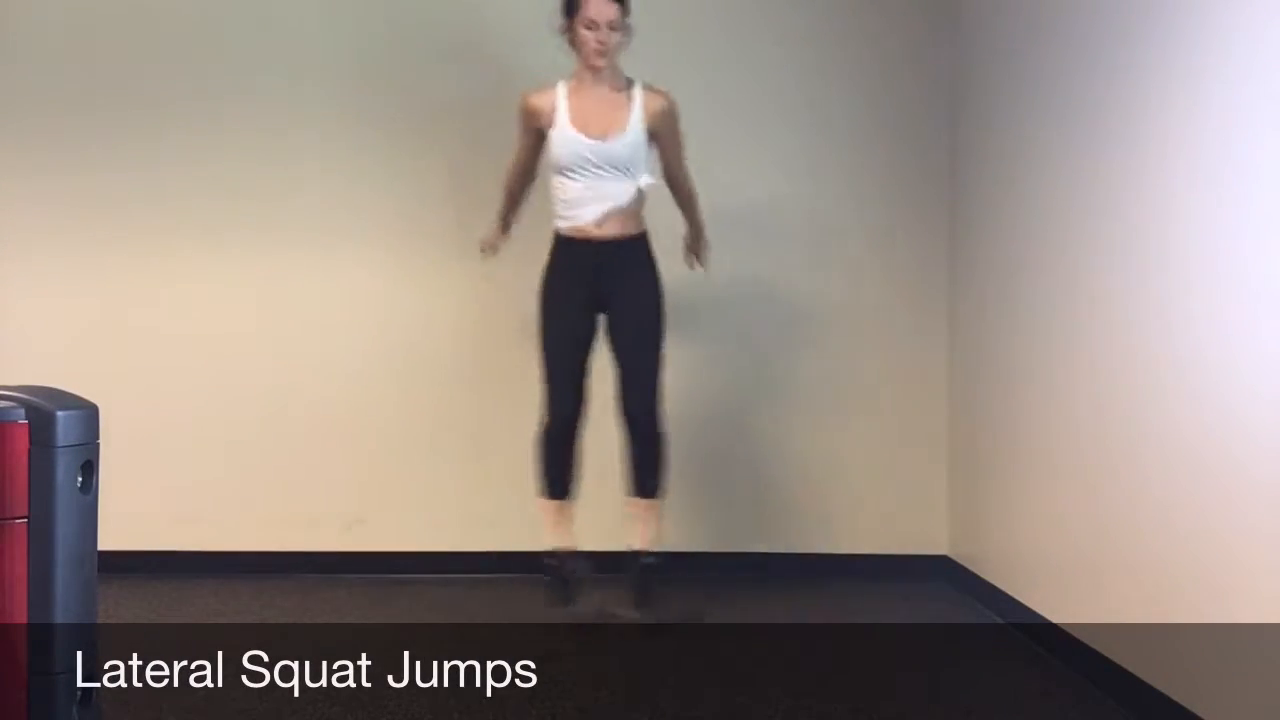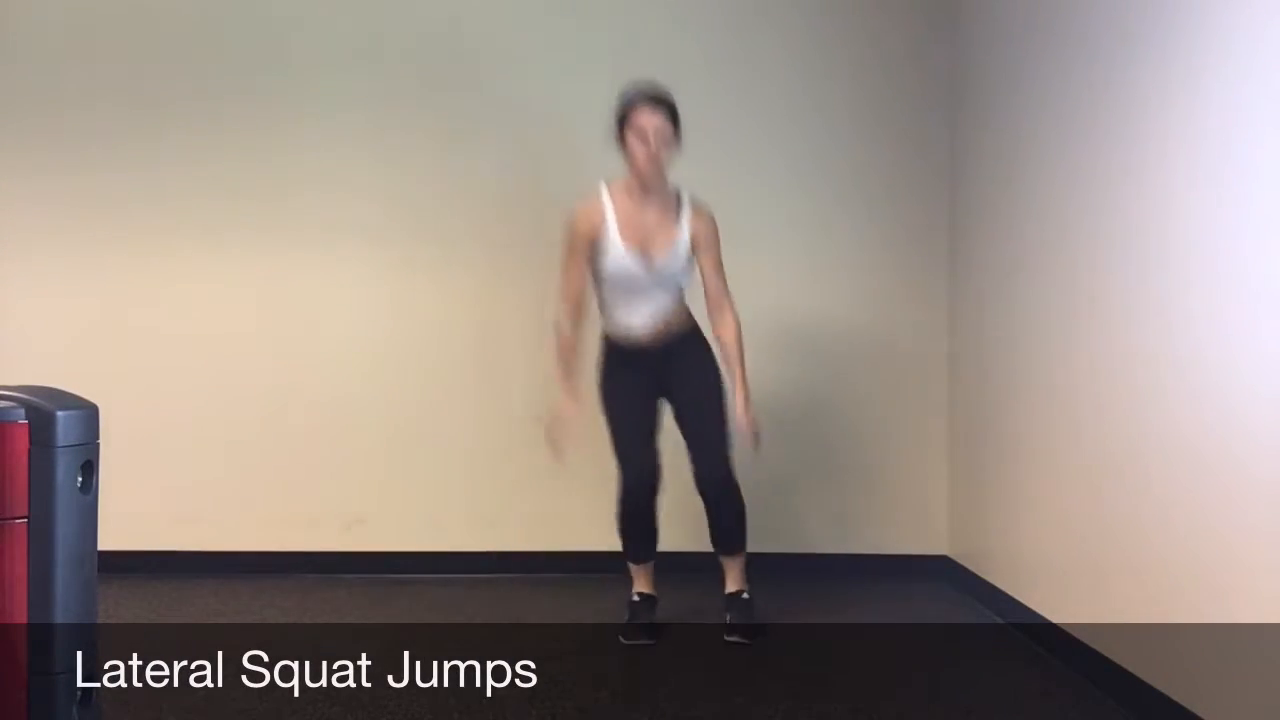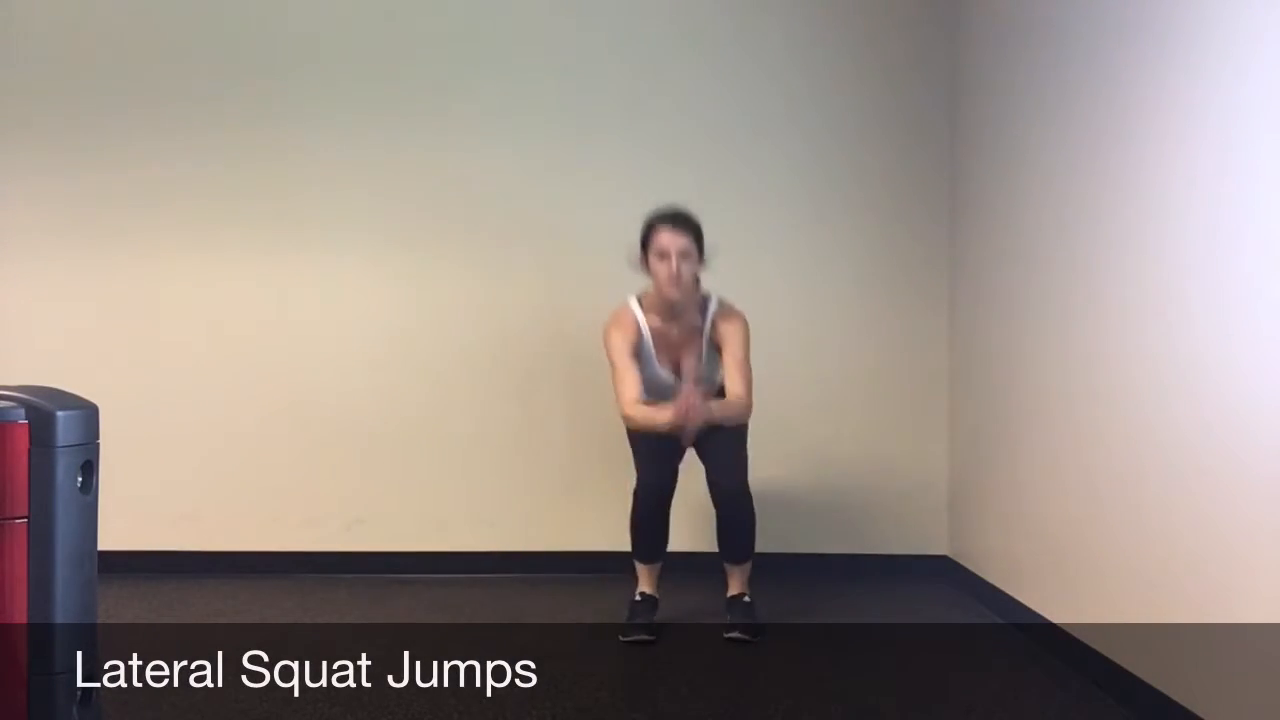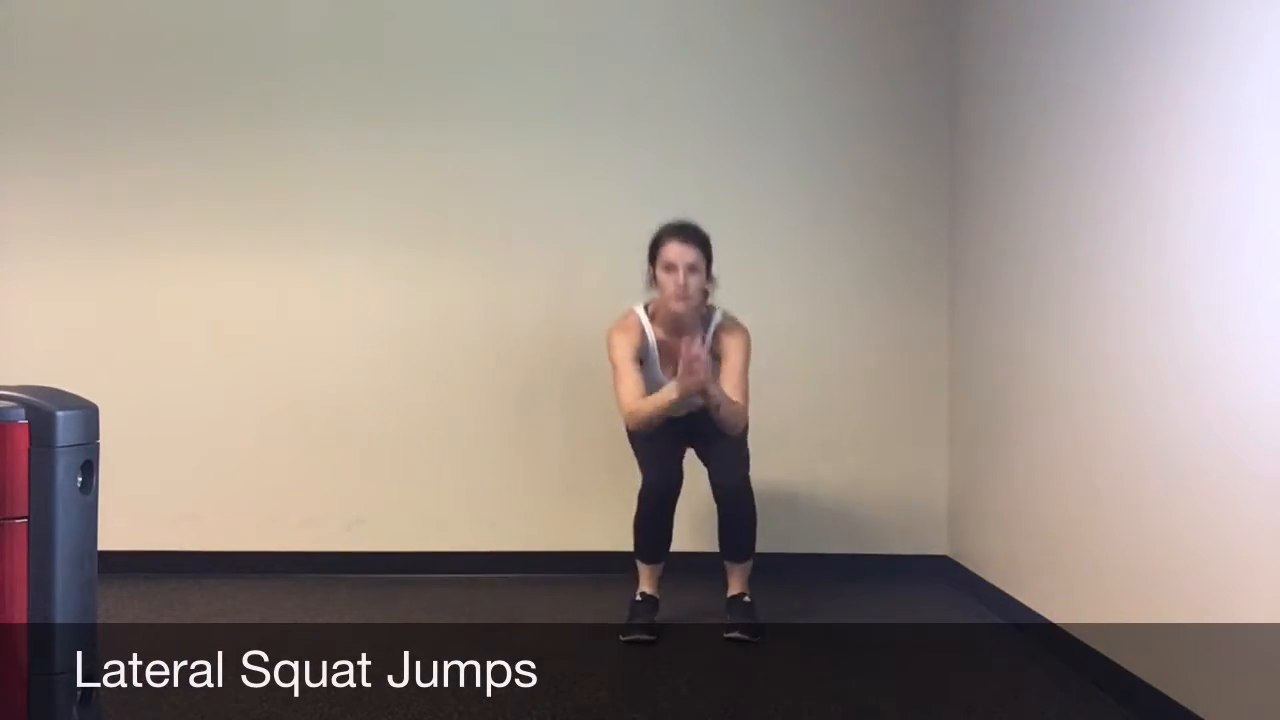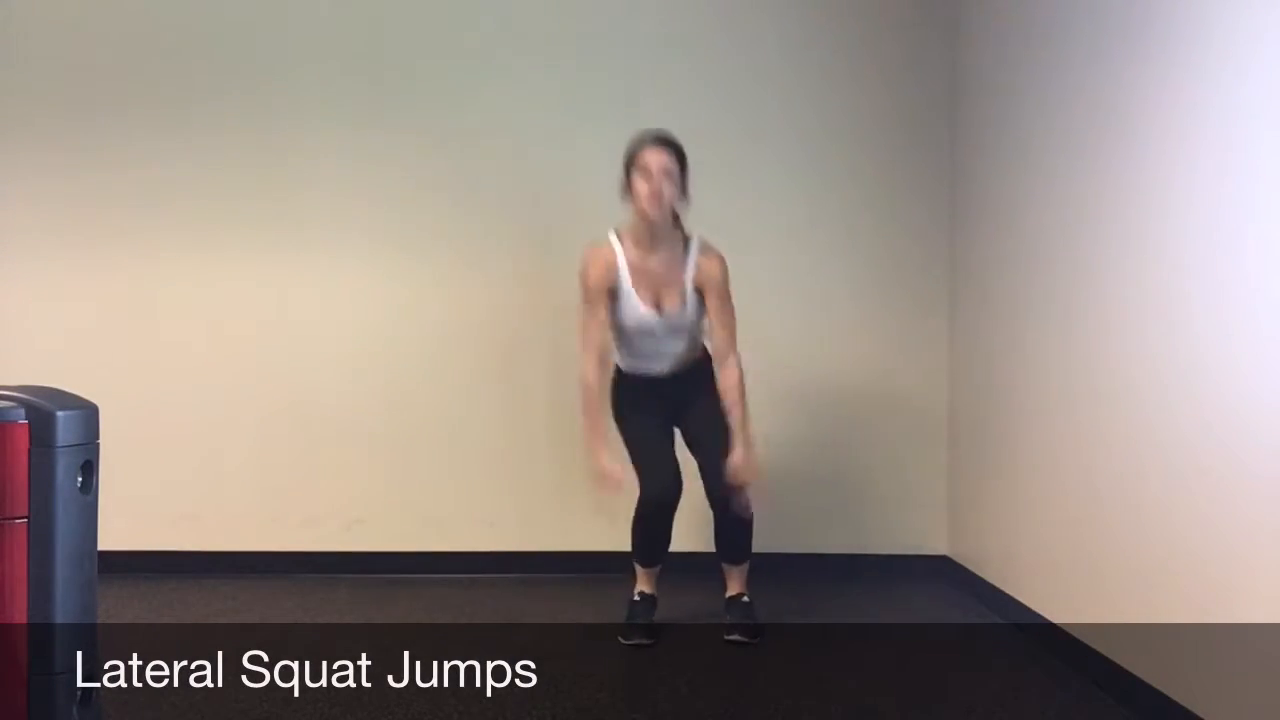
dt=0.2s
person 1, frame 1
left shoulder: (654, 106)
right shoulder: (542, 106)
left elbow: (676, 176)
right elbow: (522, 172)
left wrist: (695, 231)
right wrist: (502, 228)
left hip: (631, 265)
right hip: (569, 265)
left knee: (641, 405)
right knee: (563, 405)
left ankle: (644, 550)
right ankle: (560, 546)
person 1, frame 2
left shoulder: (696, 219)
right shoulder: (593, 215)
left elbow: (722, 309)
right elbow: (572, 309)
left wrist: (741, 392)
right wrist: (567, 390)
left hip: (685, 353)
right hip: (624, 362)
left knee: (715, 473)
right knee: (639, 476)
left ankle: (736, 591)
right ankle: (641, 594)
person 1, frame 3
left shoulder: (726, 320)
right shoulder: (625, 324)
left elbow: (741, 403)
right elbow: (630, 408)
left wrist: (705, 409)
right wrist: (673, 415)
left hip: (712, 414)
right hip: (654, 418)
left knee: (731, 486)
right knee: (653, 486)
left ankle: (738, 594)
right ankle: (645, 592)
person 1, frame 4
left shoulder: (730, 333)
right shoulder: (628, 331)
left elbow: (737, 420)
right elbow: (633, 414)
left wrist: (708, 389)
right wrist: (676, 390)
left hip: (711, 419)
right hip: (656, 422)
left knee: (734, 485)
right knee: (658, 485)
left ankle: (738, 595)
right ankle: (646, 594)
person 1, frame 5
left shoulder: (707, 263)
right shoulder: (603, 260)
left elbow: (727, 357)
right elbow: (594, 359)
left wrist: (742, 442)
right wrist: (598, 444)
left hip: (695, 383)
right hip: (635, 389)
left knee: (728, 486)
right knee: (660, 487)
left ankle: (737, 595)
right ankle: (643, 593)
